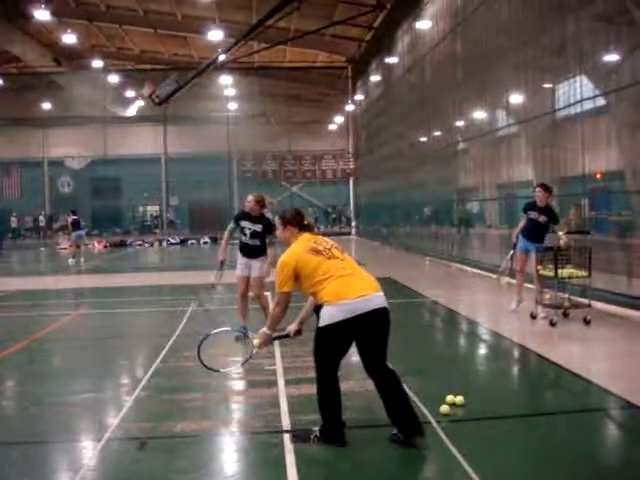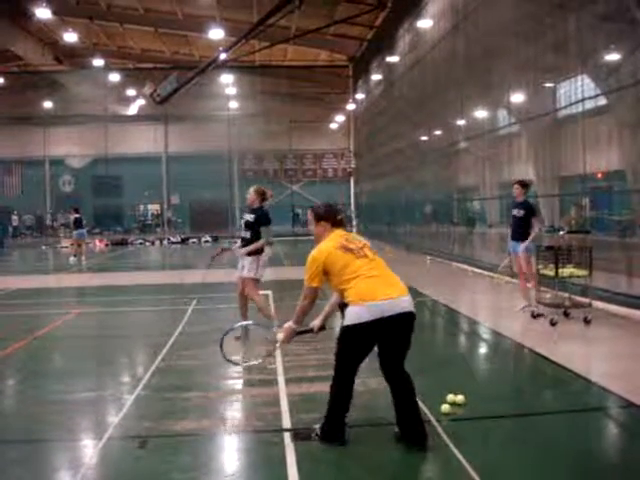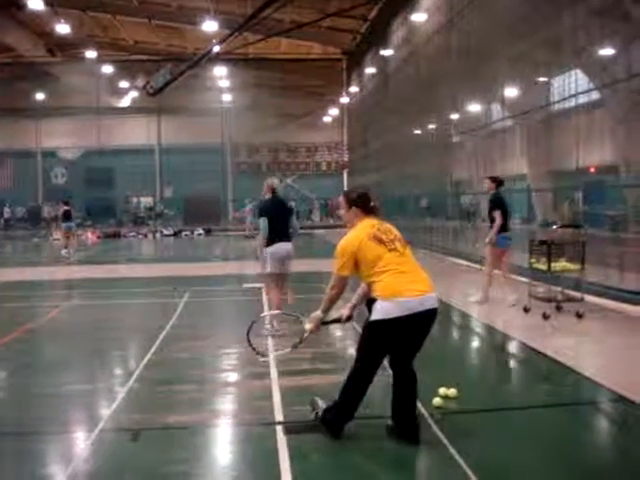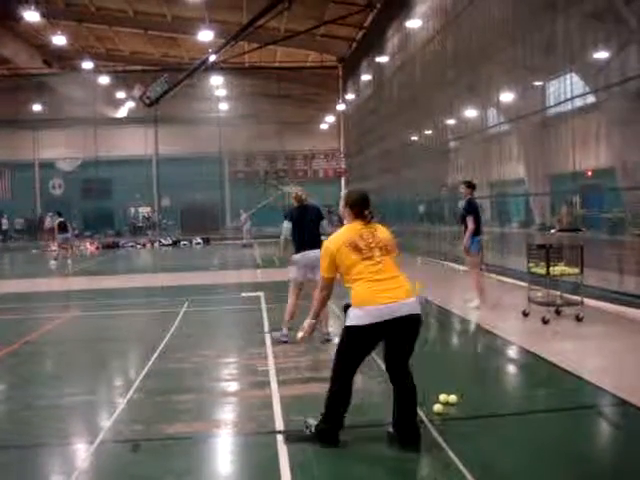
dt=0.5s
person 1, frame 1
left shoulder: (289, 258)
right shoulder: (324, 242)
left elbow: (281, 305)
left wrist: (267, 332)
right wrist: (299, 322)
left hip: (341, 311)
right hip: (376, 303)
left knee: (326, 372)
right knee: (379, 368)
left ankle: (331, 432)
right ankle: (410, 429)
person 1, frame 2
left shoulder: (320, 253)
right shoulder: (356, 240)
left elbow: (308, 299)
left wrist: (292, 326)
right wrist: (323, 318)
left hip: (367, 312)
right hip: (402, 306)
left knee: (344, 373)
right knee: (395, 370)
left ankle: (332, 431)
right ankle: (414, 433)
person 1, frame 3
left shoulder: (350, 241)
right shoulder: (387, 229)
left elbow: (336, 287)
left wrist: (320, 314)
right wrist: (352, 306)
left hip: (394, 307)
right hip: (427, 302)
left knee: (364, 367)
right knee: (403, 364)
left ankle: (334, 420)
right ankle: (407, 427)
person 1, frame 4
left shoulder: (334, 242)
right shoulder: (383, 233)
left elbow: (324, 290)
left wrist: (312, 320)
left hip: (366, 313)
right hip: (406, 306)
left knee: (343, 373)
right knee: (400, 372)
left ankle: (327, 432)
right ankle: (408, 435)
person 2, frame 1
left shoulder: (267, 222)
right shoulder: (241, 215)
left elbow: (270, 245)
right elbow: (229, 232)
left wrist: (268, 264)
right wrist: (222, 251)
left hip: (259, 259)
right hip: (243, 258)
left knee: (258, 293)
right knee: (242, 294)
right ankle: (244, 326)
person 2, frame 2
left shoulder: (262, 214)
right shoulder: (249, 211)
left elbow: (265, 240)
left wrist: (247, 249)
right wrist: (236, 248)
left hip: (255, 257)
right hip: (246, 257)
left knee: (251, 294)
right knee: (241, 293)
person 2, frame 3
left shoulder: (263, 206)
right shoulder: (284, 204)
left elbow: (263, 232)
right elbow: (295, 228)
left wrist: (260, 250)
left hip: (272, 249)
right hip: (287, 246)
left knee: (272, 288)
right knee: (283, 285)
person 2, frame 4
left shoulder: (291, 213)
right shoulder: (316, 210)
left elbow: (285, 234)
right elbow: (326, 231)
left wrist: (281, 250)
left hip: (300, 256)
right hip: (318, 254)
left knee: (293, 295)
left ankle: (285, 332)
right ankle: (325, 332)
person 3, frame 1
left shoulder: (550, 212)
right shoulder: (529, 205)
right wrist: (516, 234)
left hip: (537, 245)
right hip: (523, 240)
left knee: (537, 275)
right knee: (519, 270)
left ankle: (539, 304)
right ankle: (518, 298)
person 3, frame 2
left shoulder: (529, 206)
right shoulder: (514, 204)
left elbow: (536, 227)
left wrist: (528, 242)
right wrist: (509, 239)
left hip: (524, 243)
right hip: (513, 242)
left knee: (527, 273)
right knee: (519, 274)
right ankle: (527, 301)
person 3, frame 3
left shoulder: (494, 199)
right shoulder: (499, 198)
left elbow: (498, 220)
left wrist: (490, 236)
left hip: (498, 235)
right hip: (506, 235)
left knee: (489, 266)
right knee: (504, 267)
left ankle: (483, 295)
right ankle: (511, 296)
person 3, frame 4
left shoulder: (469, 204)
right shoulder: (472, 203)
left elbow: (471, 226)
left wrist: (465, 242)
left hip: (472, 239)
right hip: (475, 238)
left knee: (474, 270)
right knee: (475, 269)
left ankle: (479, 299)
right ankle: (479, 296)
